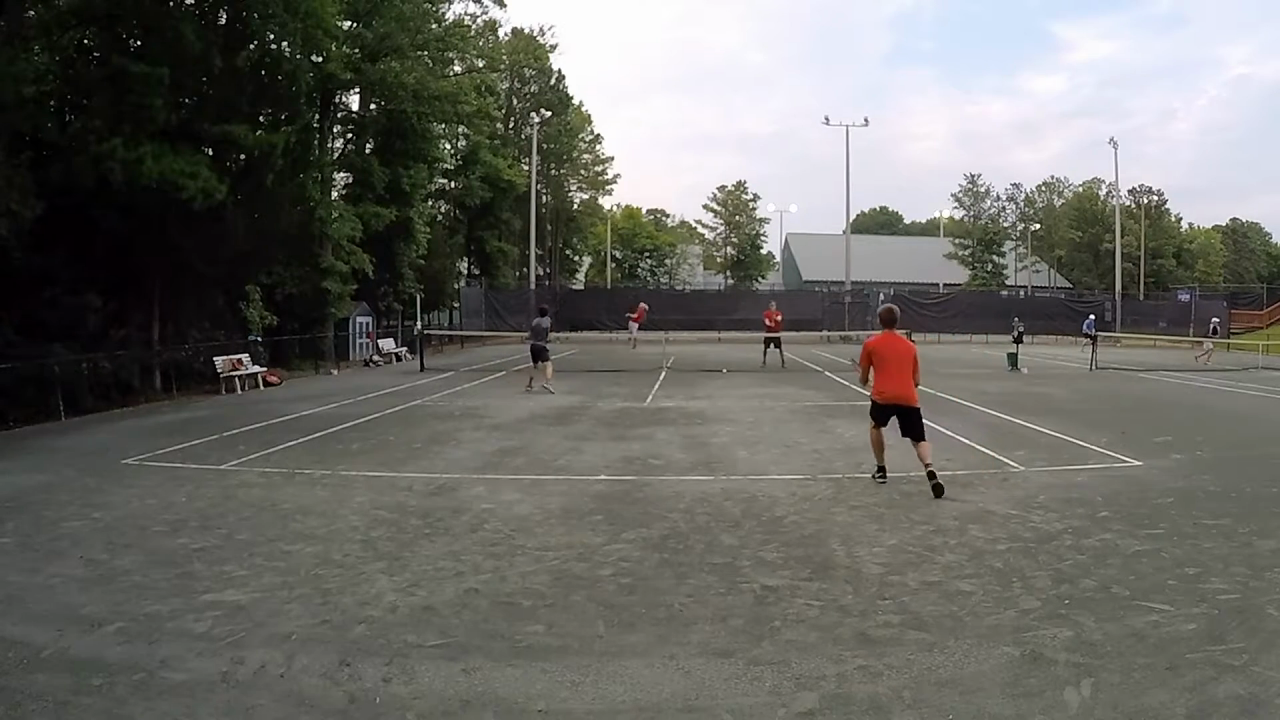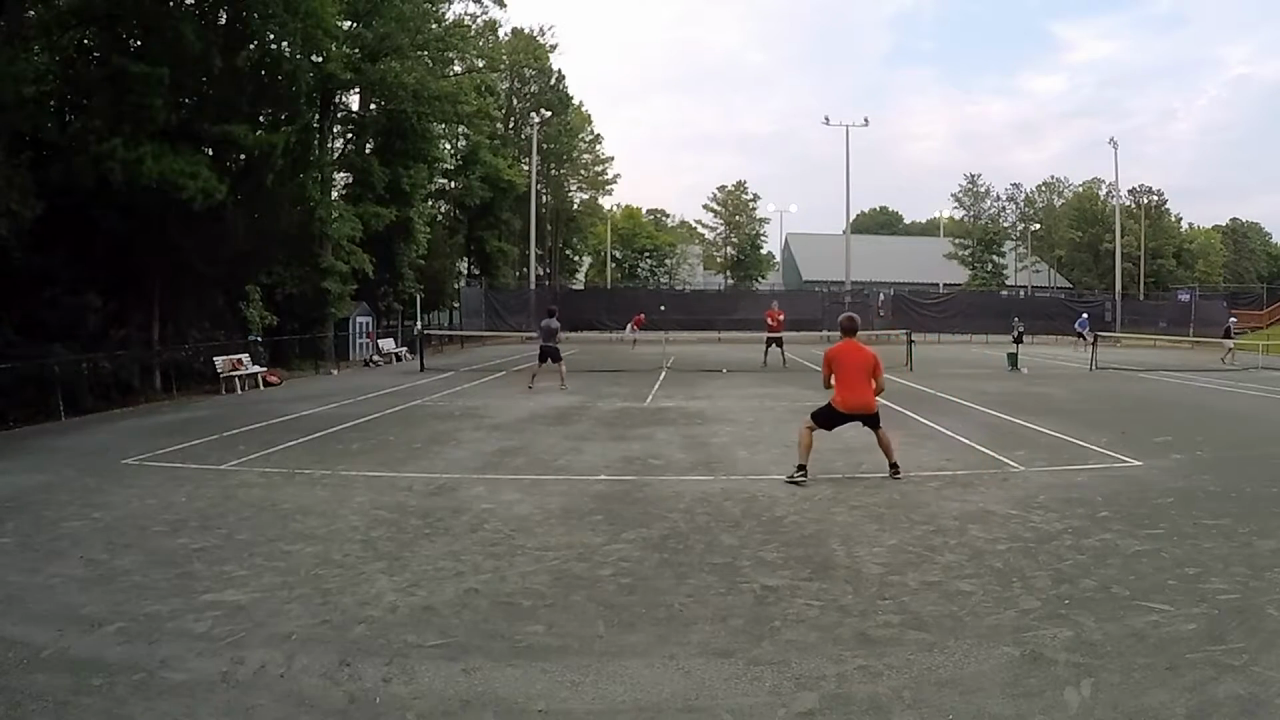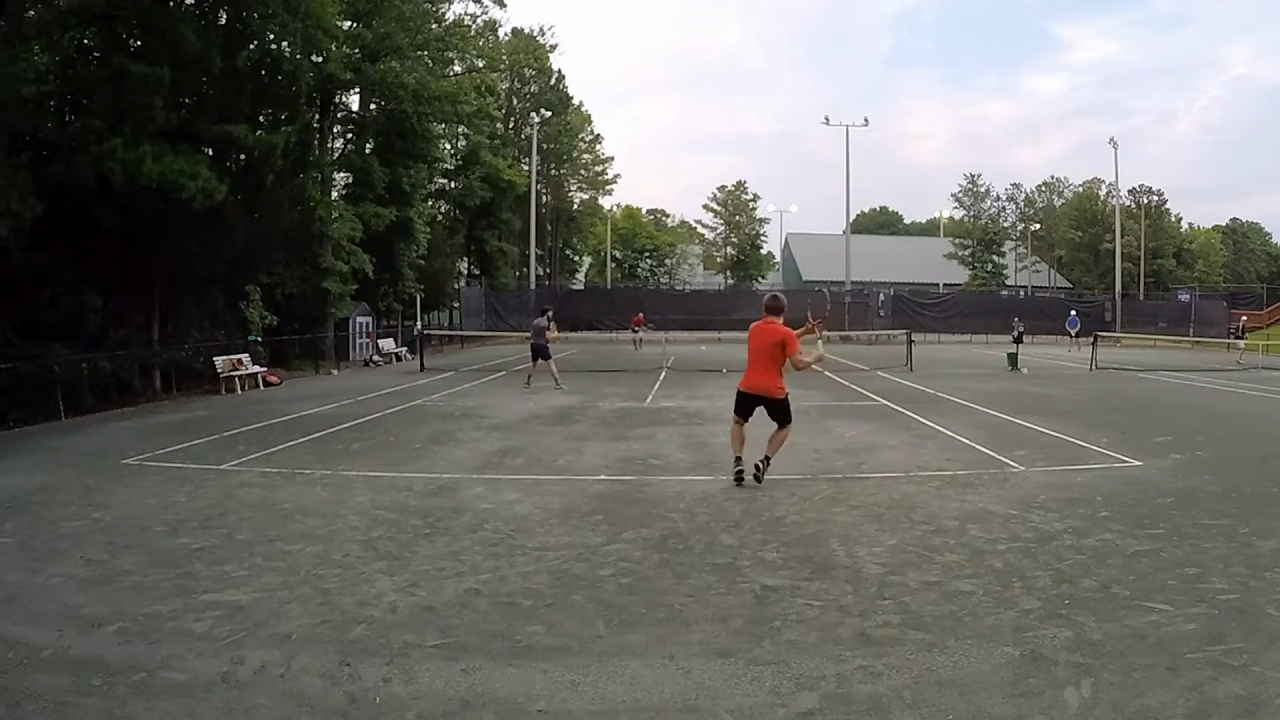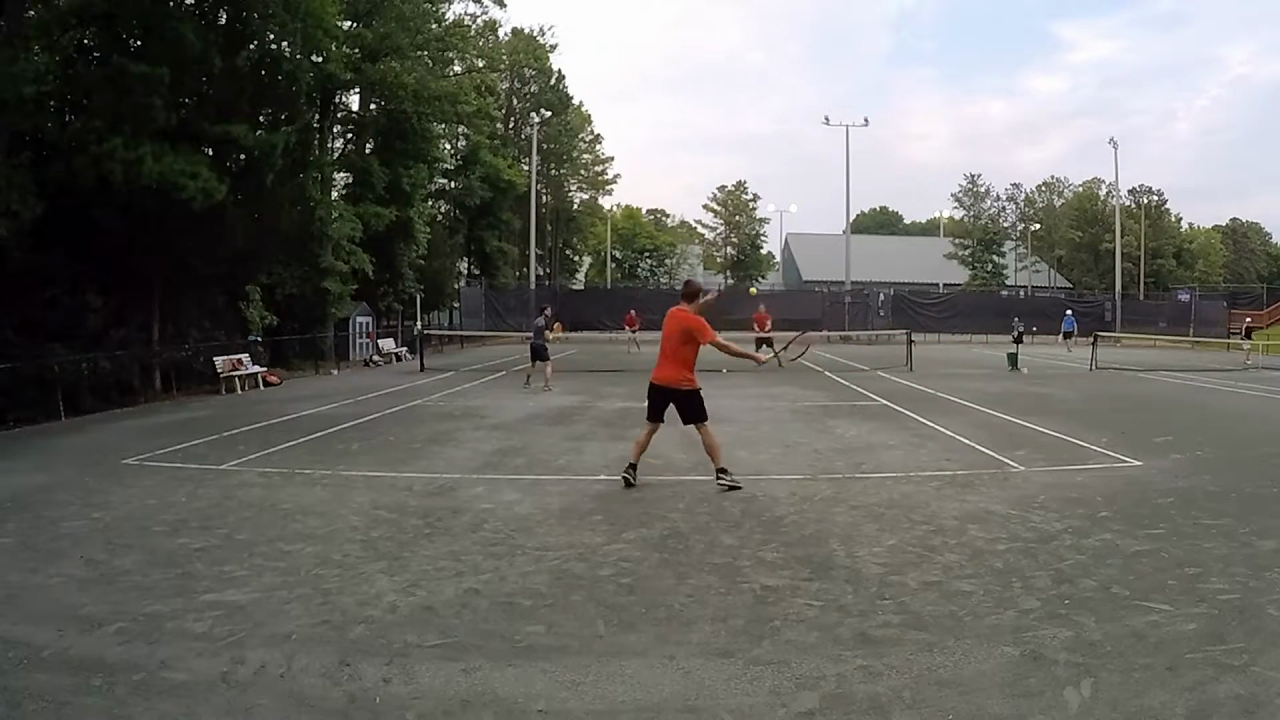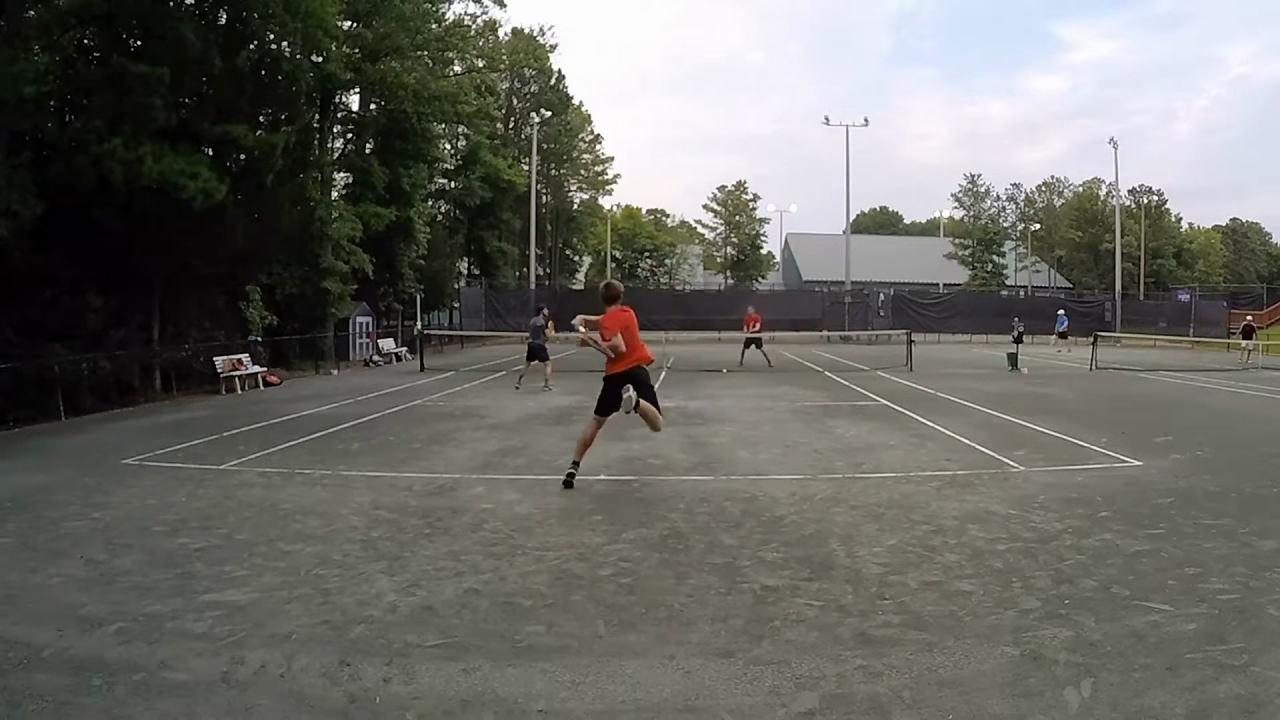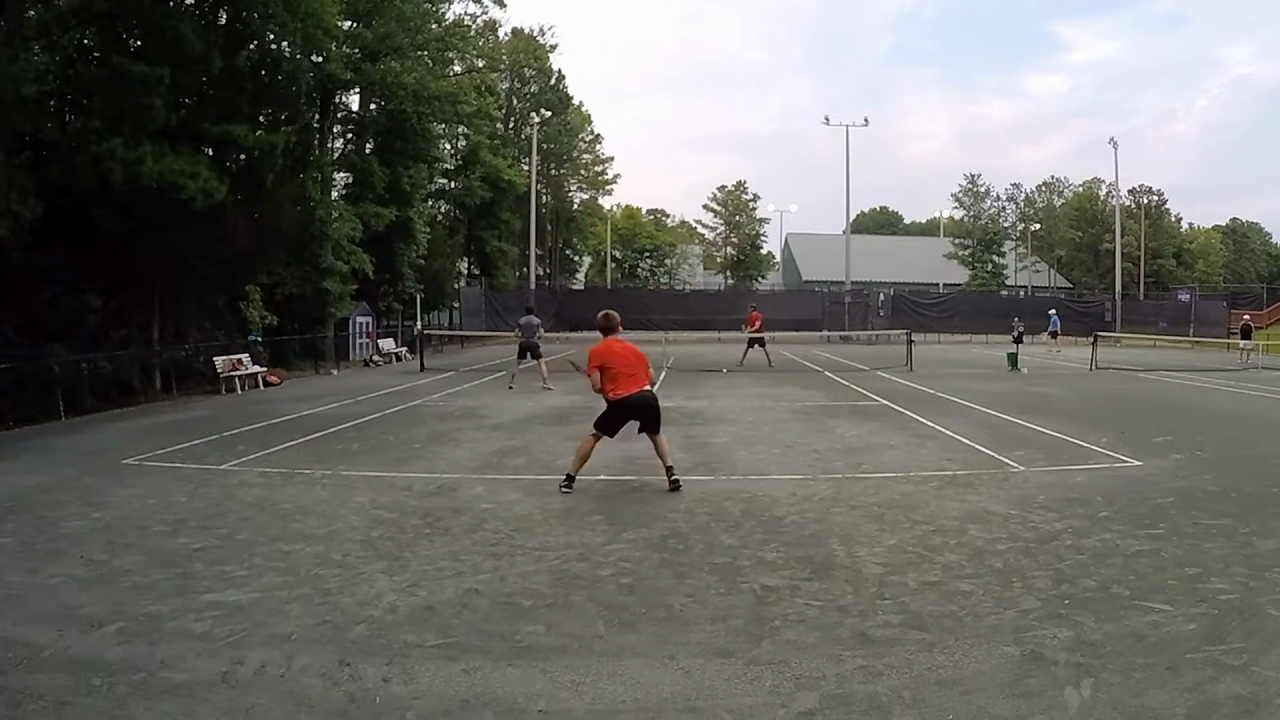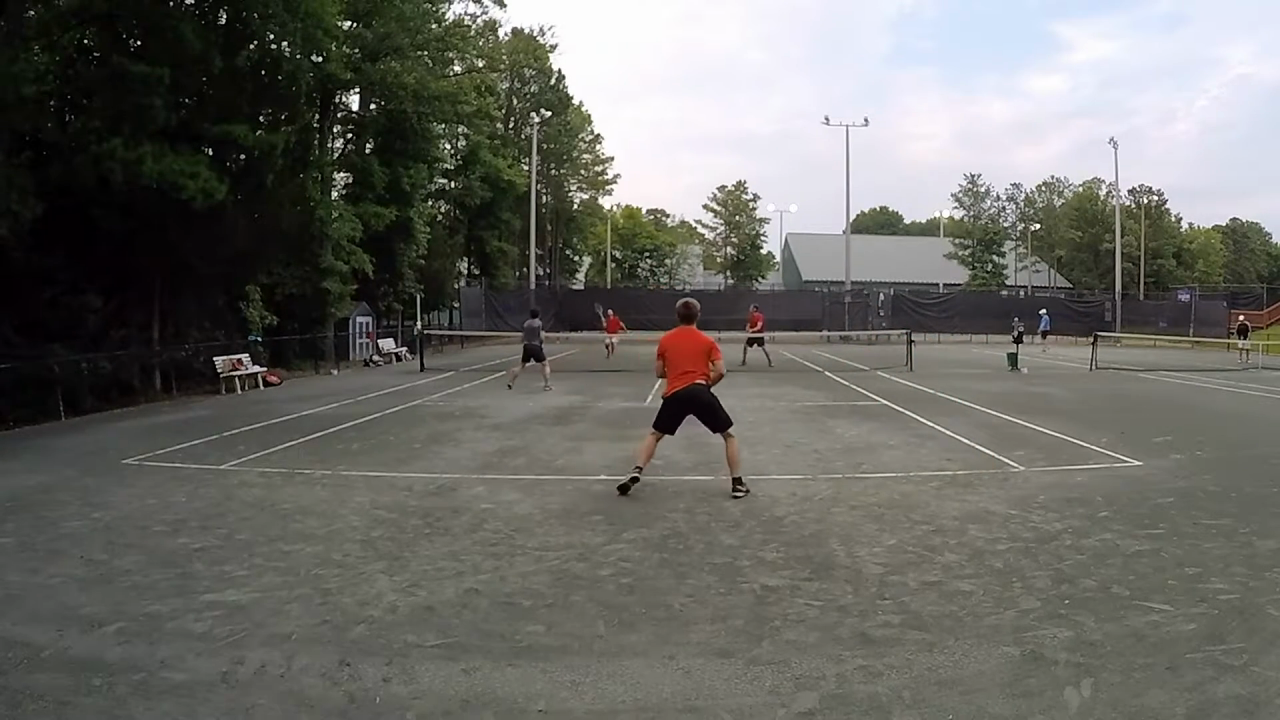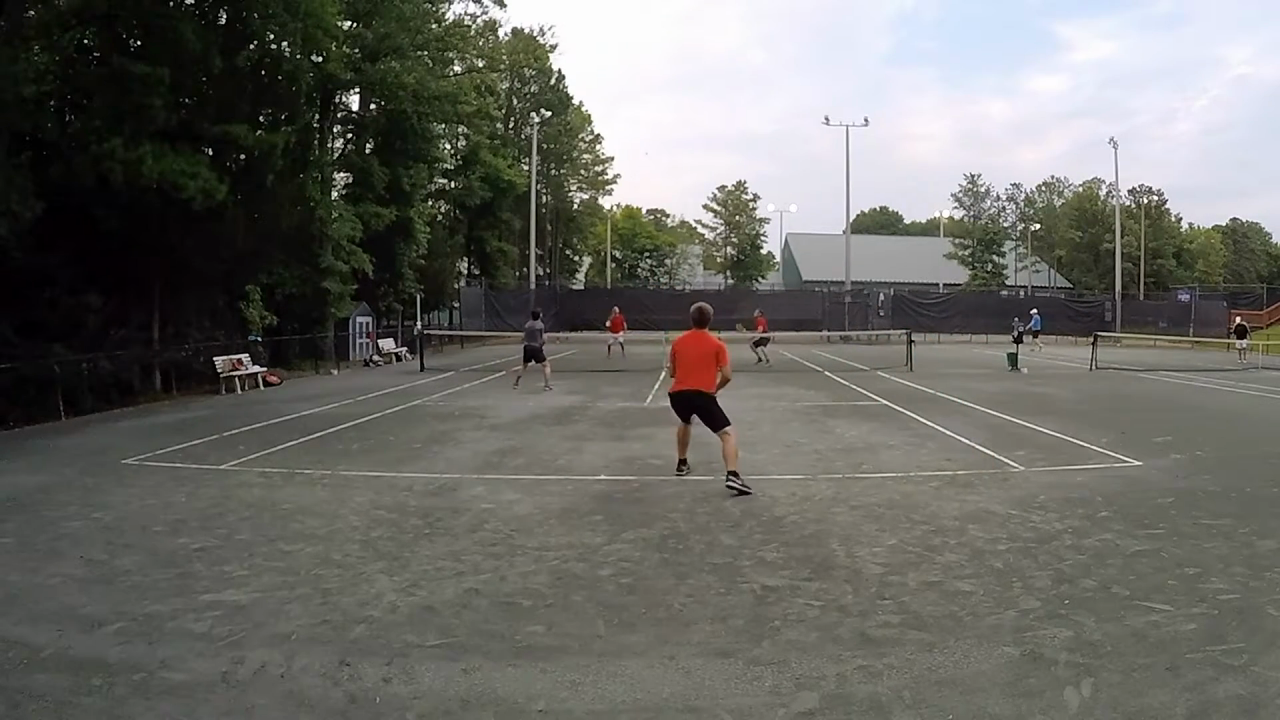
dt=0.4s
person 1, frame 1
left shoulder: (870, 345)
right shoulder: (910, 347)
left elbow: (863, 381)
left wrist: (866, 382)
left hip: (883, 398)
right hip: (909, 399)
left knee: (875, 426)
right knee: (919, 442)
left ankle: (880, 470)
right ankle: (930, 471)
person 1, frame 2
left shoulder: (831, 352)
right shoulder: (871, 354)
left elbow: (826, 384)
right elbow: (881, 387)
left hip: (841, 406)
right hip: (868, 406)
left knee: (807, 427)
right knee: (878, 430)
left ankle: (801, 469)
right ankle: (894, 467)
person 1, frame 3
left shoulder: (753, 328)
right shoulder: (785, 333)
right elbow: (798, 364)
left wrist: (801, 332)
right wrist: (814, 357)
left hip: (747, 388)
right hip: (774, 391)
left knee: (738, 423)
right knee: (784, 427)
left ankle: (738, 463)
right ankle: (764, 462)
person 1, frame 4
left shoulder: (672, 313)
right shoulder: (696, 322)
right elbow: (723, 346)
left wrist: (705, 300)
right wrist: (754, 356)
left hip: (658, 381)
right hip: (683, 384)
left knee: (651, 427)
right knee: (703, 428)
left ankle: (630, 469)
right ankle: (722, 473)
person 1, frame 5
left shoulder: (608, 320)
right shoulder: (628, 313)
left elbow: (619, 350)
left wrist: (593, 341)
right wrist: (584, 319)
left hip: (617, 376)
right hip: (638, 372)
left knee: (596, 422)
right knee: (656, 426)
left ankle: (573, 468)
right ankle: (636, 400)
person 1, frame 6
left shoulder: (596, 351)
right shoulder: (634, 348)
left elbow: (597, 387)
right elbow: (652, 379)
left wrist: (609, 390)
left hip: (622, 401)
right hip: (646, 398)
left knee: (594, 437)
right knee: (655, 435)
left ankle: (570, 479)
right ankle: (670, 474)
person 1, frame 7
left shoulder: (665, 340)
right shoulder: (707, 341)
left elbow: (659, 372)
right elbow: (720, 372)
left hip: (674, 395)
right hip: (700, 393)
left knee: (653, 436)
right knee: (729, 435)
left ankle: (636, 473)
right ankle: (737, 483)
person 1, frame 8
left shoulder: (678, 341)
right shoulder: (717, 345)
right elbow: (727, 376)
right wrist: (715, 390)
left hip: (677, 394)
right hip: (702, 395)
left knee: (685, 422)
right knee: (727, 435)
left ankle: (682, 464)
right ankle: (733, 477)
